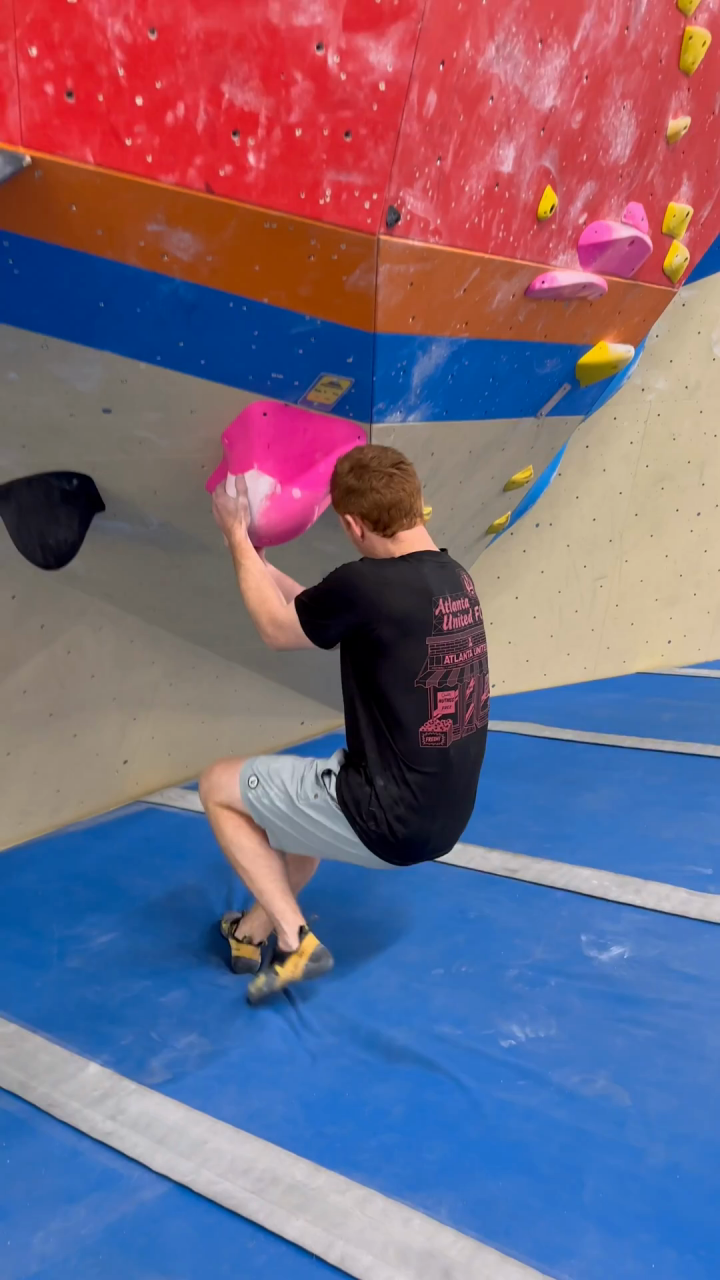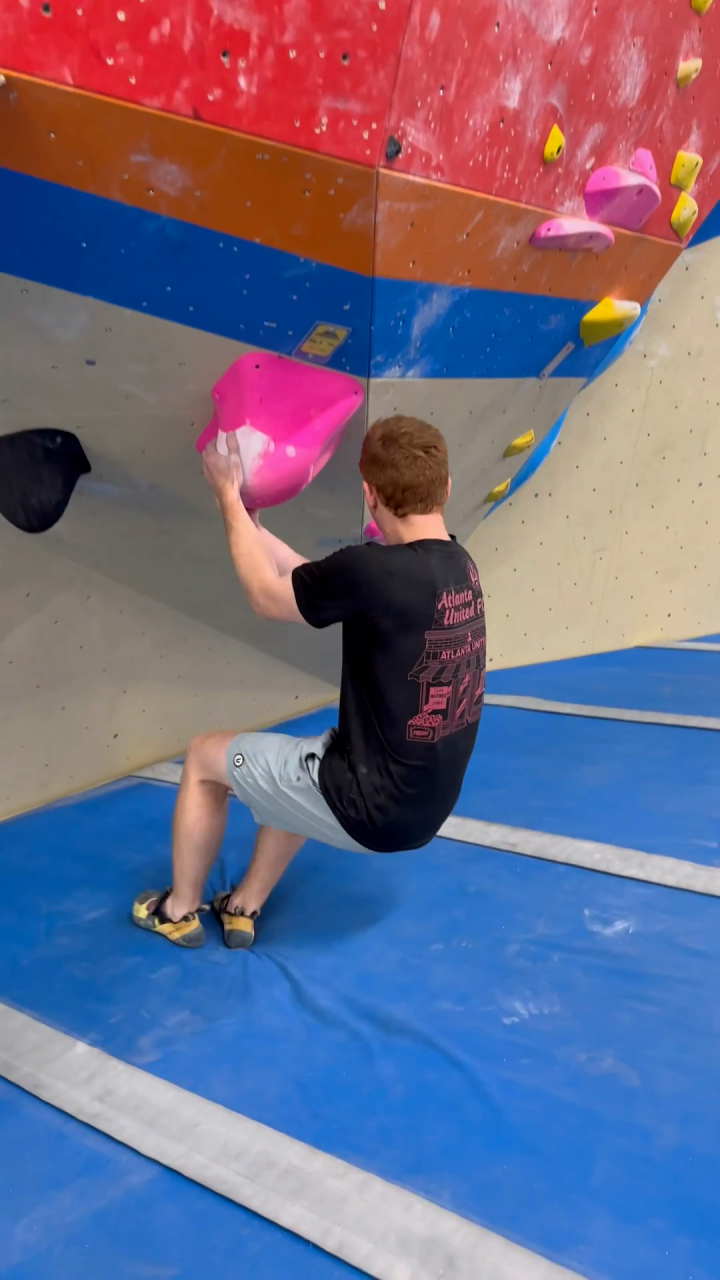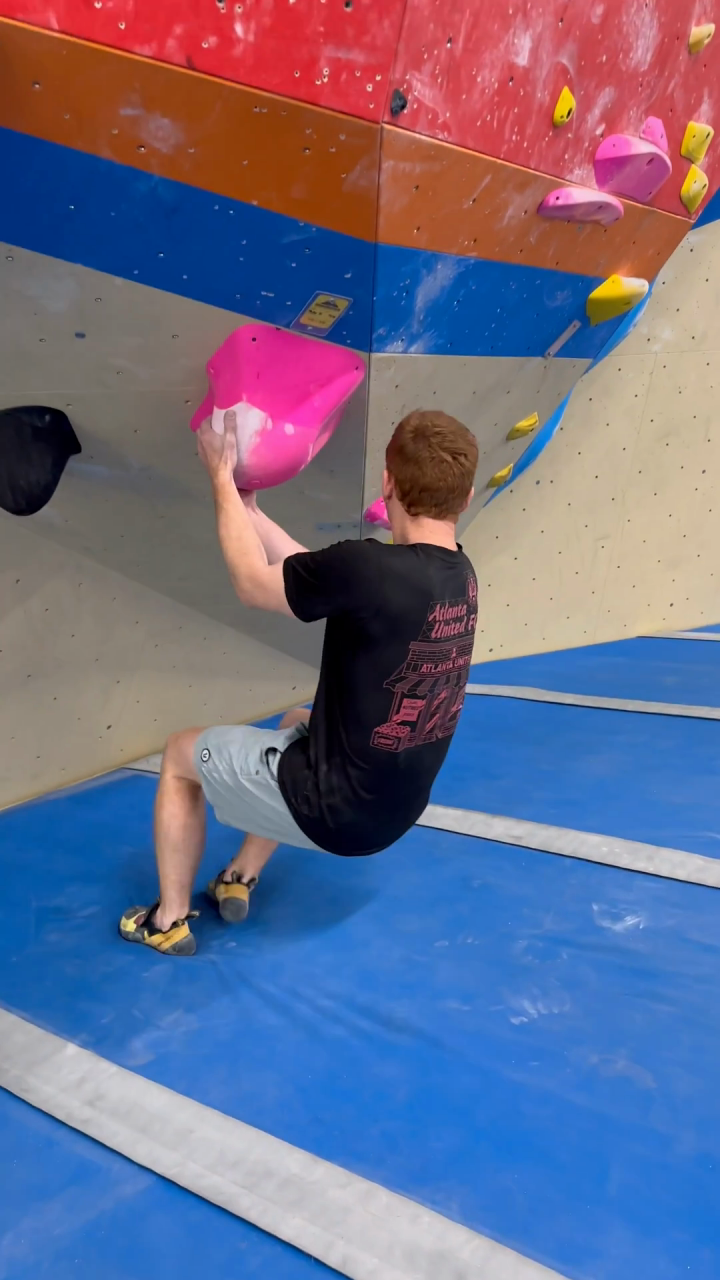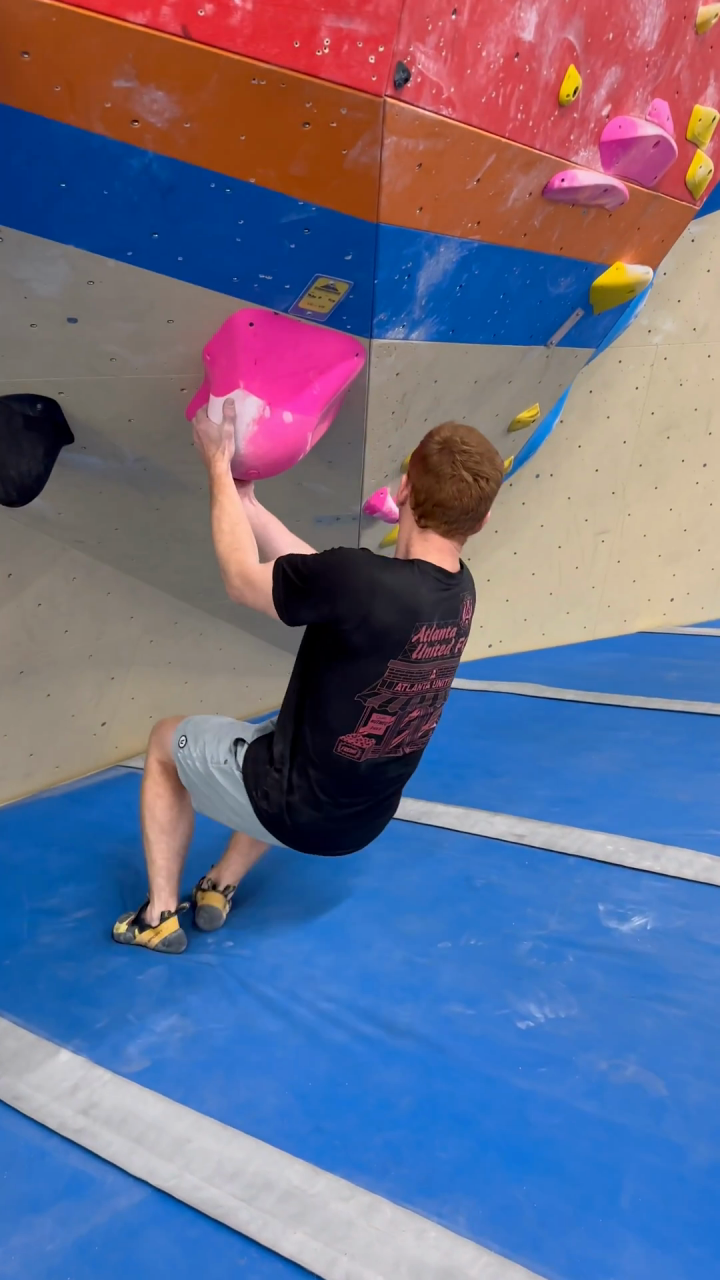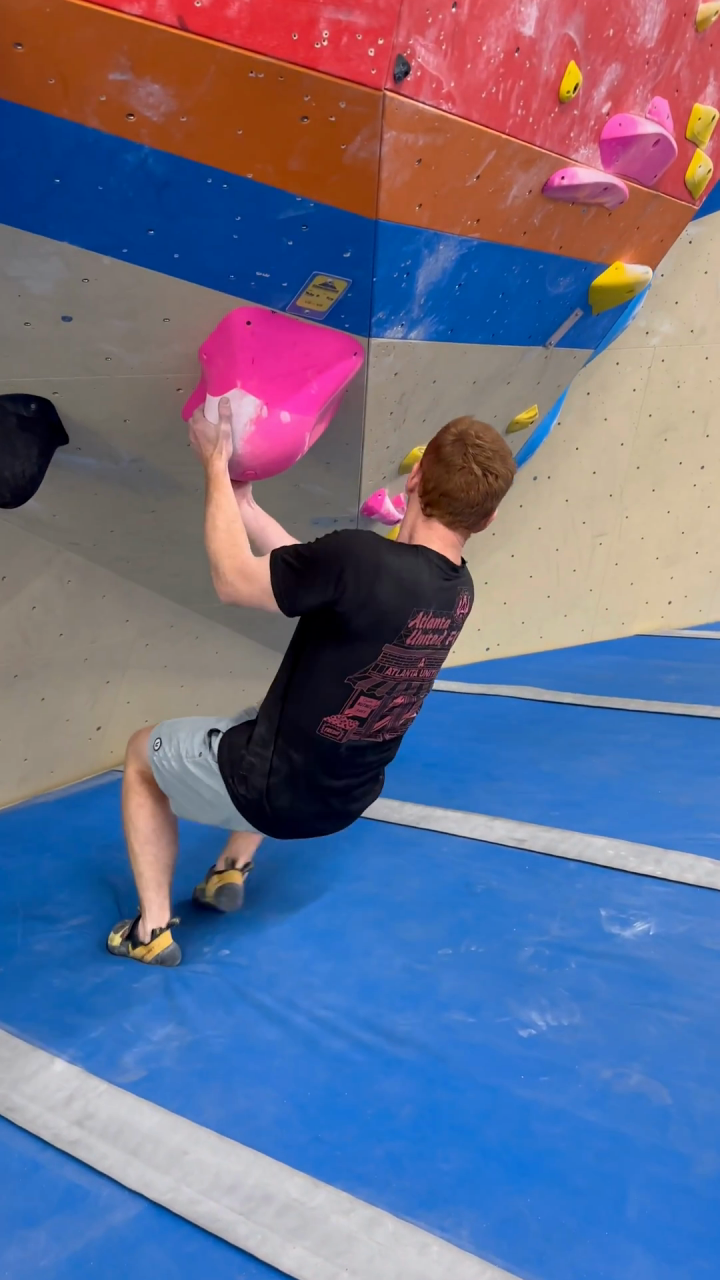
dt=0.2s
person 1, frame 1
left shoulder: (368, 583)
right shoulder: (455, 581)
left elbow: (276, 626)
left wrist: (236, 533)
right wrist: (259, 563)
left hip: (392, 821)
right hip: (440, 817)
left knee: (219, 785)
right knee: (304, 791)
left ankle: (294, 942)
right ankle: (257, 926)
person 1, frame 2
left shoulder: (374, 570)
right shoulder: (461, 568)
left elbow: (266, 597)
left wrist: (228, 497)
right wrist: (252, 527)
left hip: (371, 808)
right hip: (423, 802)
left knee: (205, 756)
right knee: (302, 754)
left ankle: (179, 910)
right ankle: (244, 908)
person 1, frame 3
left shoulder: (367, 568)
right shoulder: (461, 576)
left elbow: (253, 584)
left wrist: (221, 475)
right wrist: (250, 513)
left hip: (332, 812)
right hip: (393, 813)
left knee: (182, 750)
right knee: (304, 726)
left ankle: (170, 918)
right ankle: (239, 880)
person 1, frame 4
left shoulder: (359, 579)
right shoulder: (459, 592)
left elbow: (243, 580)
left wrist: (218, 468)
right wrist: (246, 504)
left hip: (295, 809)
right hip: (365, 817)
left knee: (165, 740)
left ankle: (160, 916)
right ankle: (220, 888)
person 1, frame 5
left shoulder: (359, 557)
right shoulder: (457, 593)
left elbow: (232, 582)
left wrist: (215, 467)
right wrist: (244, 509)
left hip: (269, 787)
right hip: (346, 797)
left knee: (142, 750)
left ankle: (153, 929)
right ankle: (230, 871)
